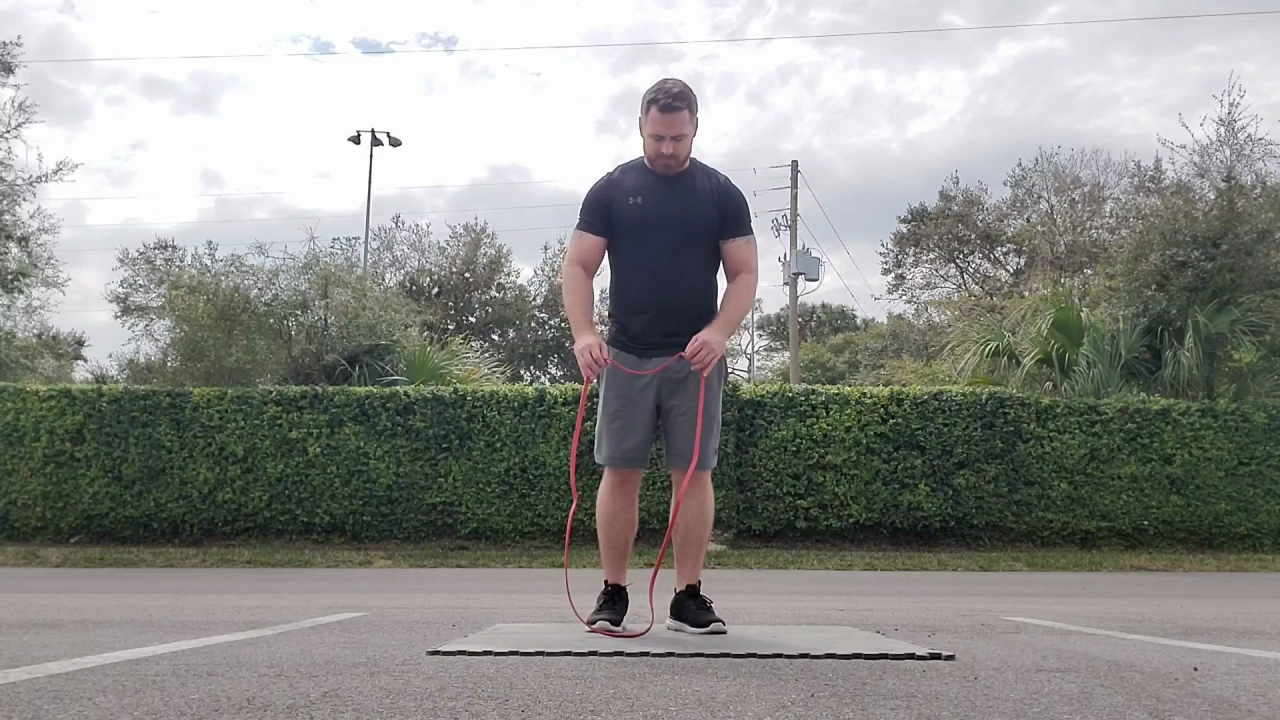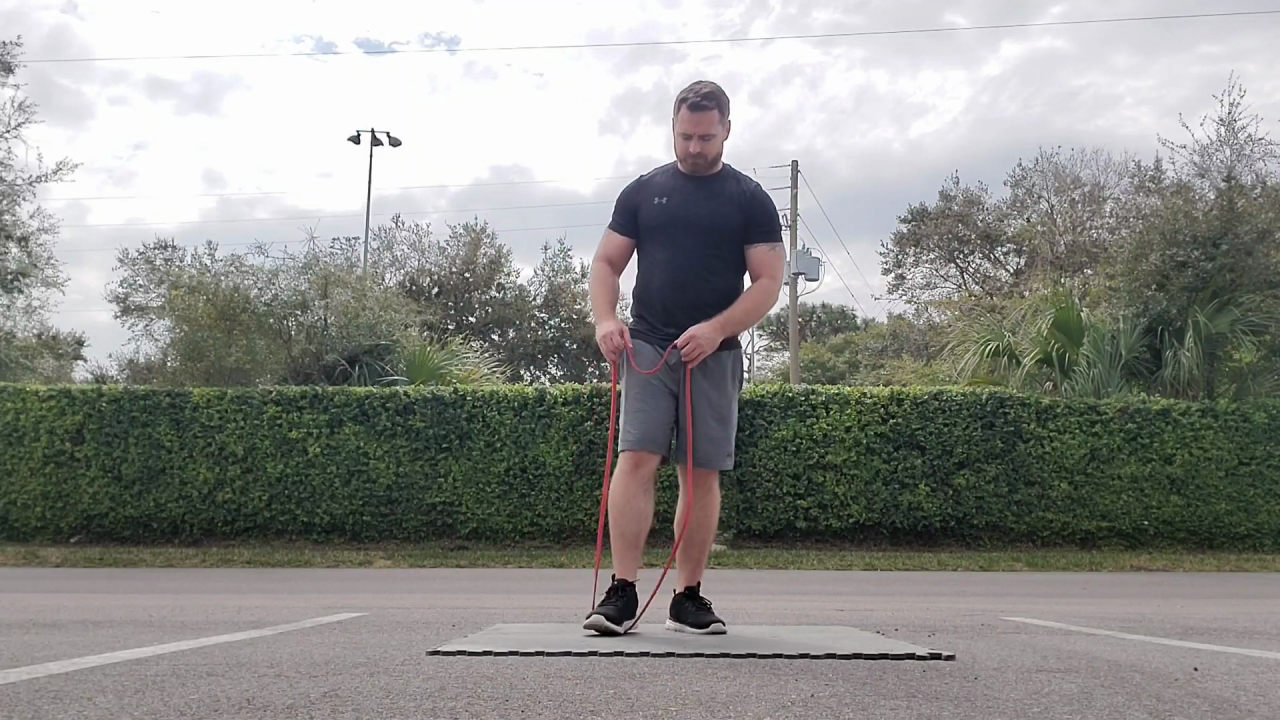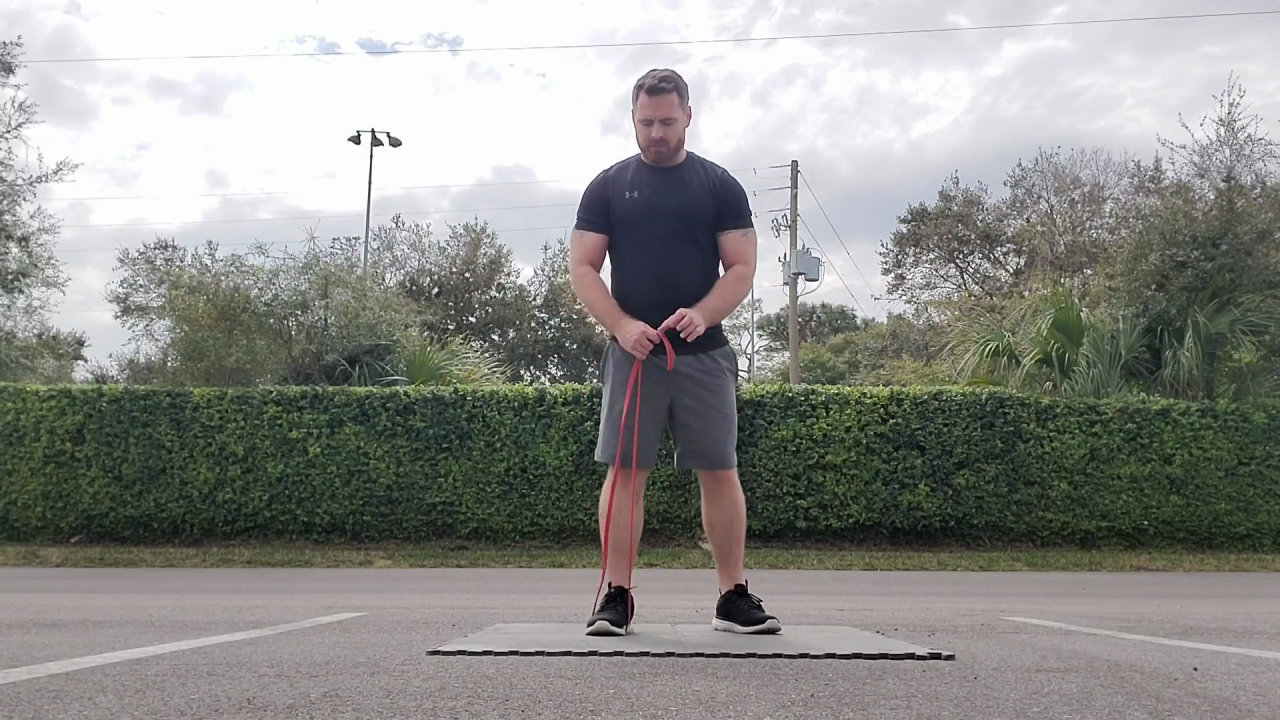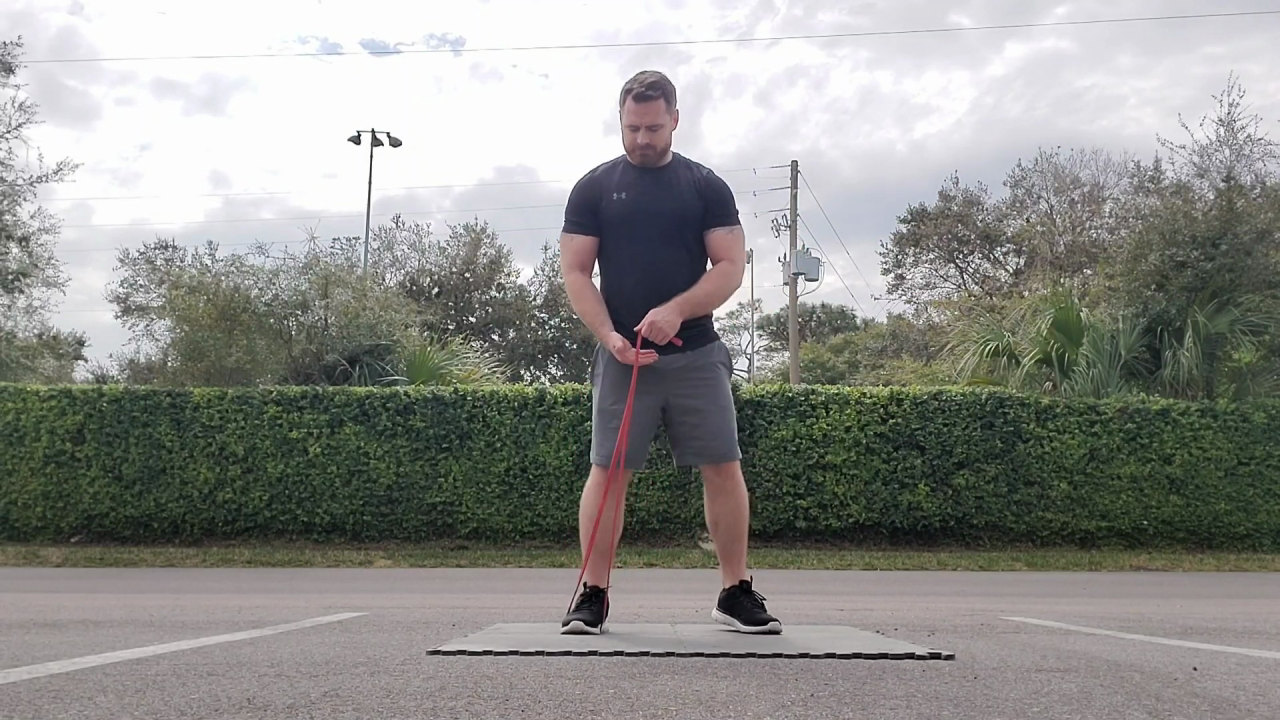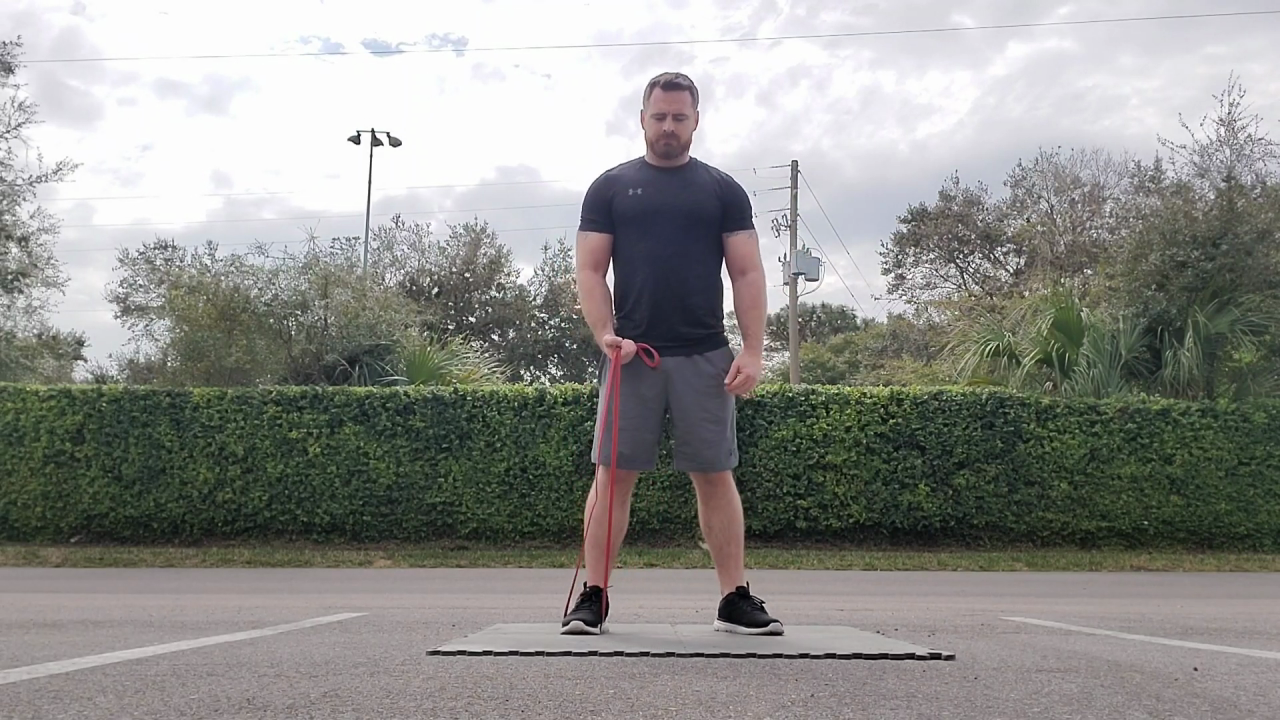
dt=1s
person 1, frame 1
left shoulder: (721, 193)
right shoulder: (611, 189)
left elbow: (744, 273)
right elbow: (577, 265)
left wrist: (720, 330)
right wrist: (584, 332)
left hip: (695, 359)
right hip: (628, 356)
left knee: (694, 474)
right knee: (621, 474)
left ankle: (688, 597)
right ankle: (613, 593)
person 1, frame 2
left shoulder: (749, 199)
right shoulder: (642, 191)
left elbow: (768, 282)
right elbow: (606, 261)
left wrist: (716, 329)
right wrist: (605, 319)
left hip: (713, 354)
right hip: (646, 348)
left knee: (701, 473)
right knee: (636, 461)
left ankle: (687, 596)
right ankle: (621, 591)
person 1, frame 3
left shoulder: (720, 185)
right shoulder: (608, 186)
left elbow: (742, 267)
right elbow: (582, 268)
left wrist: (702, 315)
right wrist: (622, 324)
left hip: (705, 353)
right hip: (633, 352)
left knee: (719, 473)
right knee: (625, 472)
left ankle: (733, 596)
right ankle: (617, 596)
person 1, frame 4
left shoulder: (705, 185)
right shoulder: (594, 187)
left elbow: (731, 265)
right elbow: (575, 271)
left wrist: (677, 310)
right wrist: (608, 336)
left hip: (696, 351)
right hip: (624, 355)
left knee: (723, 467)
right knee: (607, 471)
left ankle: (736, 592)
right ankle: (593, 596)
person 1, frame 5
left shoulder: (722, 189)
right shoulder: (611, 186)
left elbow: (748, 273)
right elbow: (590, 269)
left wrist: (752, 349)
right wrist: (604, 332)
left hip: (704, 356)
right hip: (632, 356)
left knee: (715, 475)
right knee: (614, 472)
left ankle: (735, 599)
right ankle: (593, 597)
